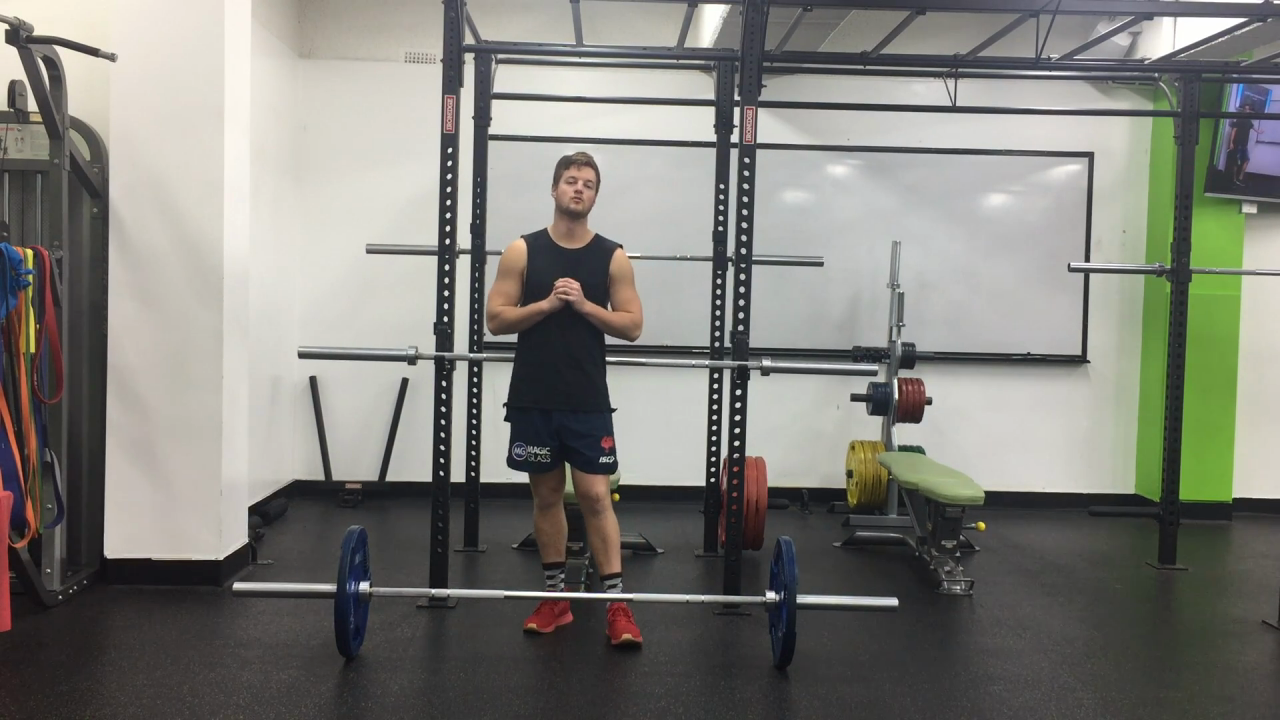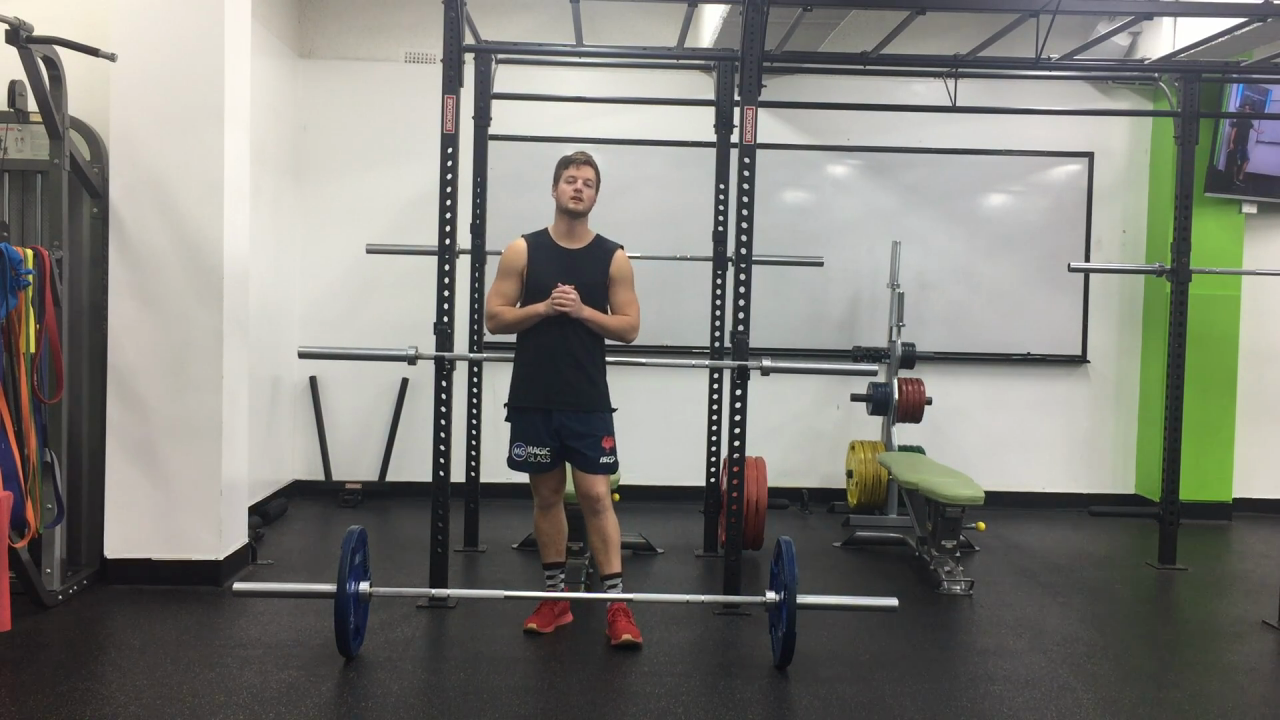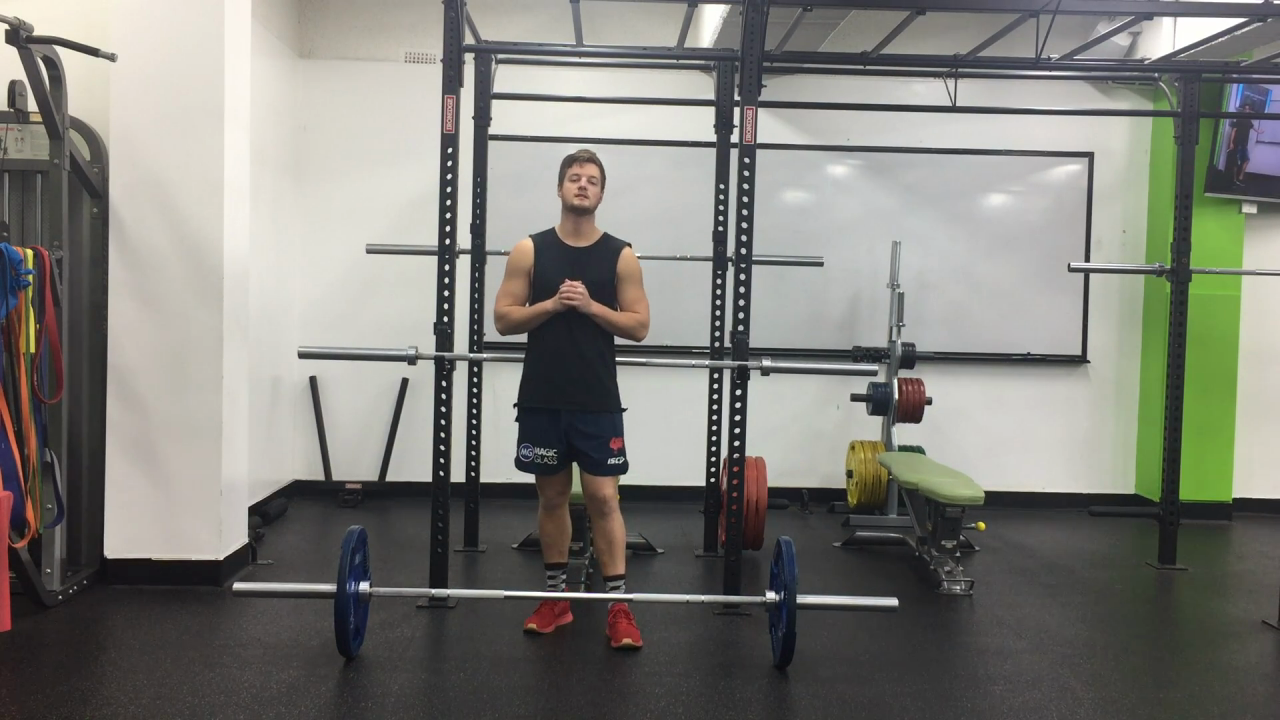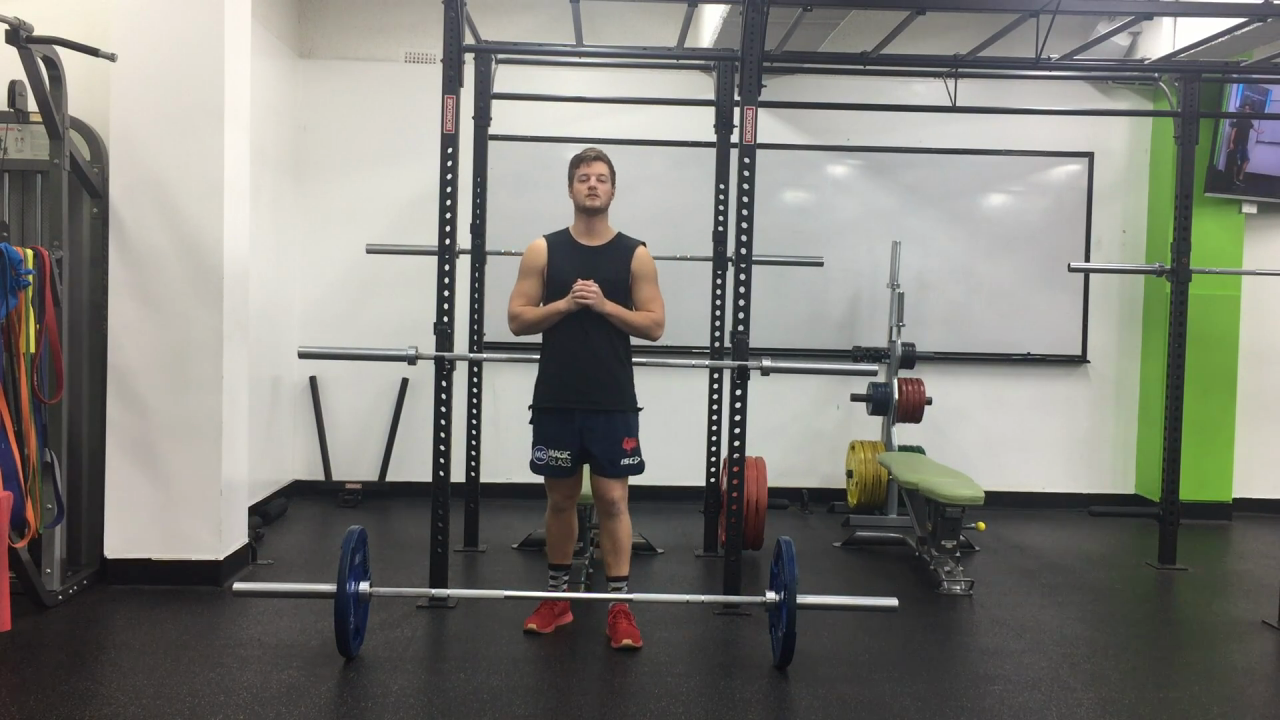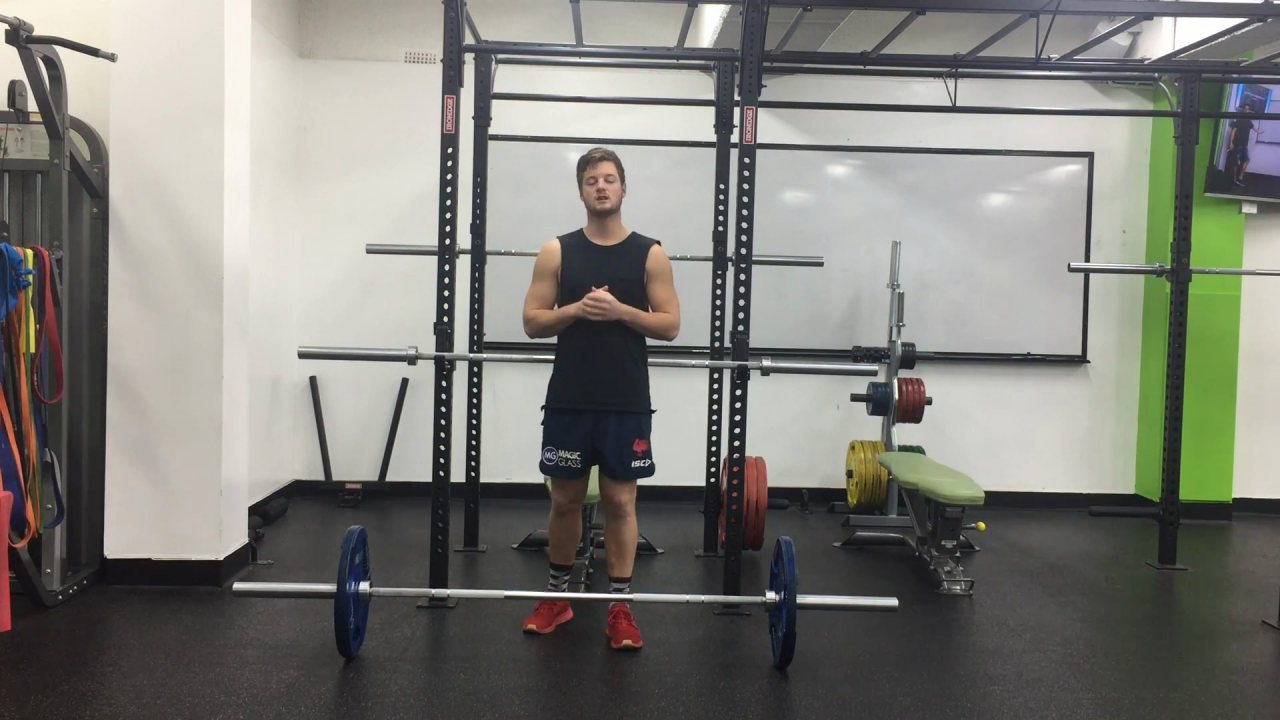
dt=0.3s
person 1, frame 1
left shoulder: (612, 256)
right shoulder: (522, 251)
left elbow: (633, 325)
right elbow: (495, 319)
left wrist: (584, 304)
right wrist: (546, 303)
left hip: (587, 398)
right hip: (533, 397)
left knee: (595, 497)
right knee: (546, 495)
left ankle: (616, 604)
right ankle: (555, 597)
person 1, frame 2
left shoulder: (613, 257)
right shoulder: (523, 250)
left elbow: (629, 327)
right elbow: (494, 318)
left wrist: (582, 310)
right wrist: (543, 307)
left hip: (588, 399)
right hip: (533, 397)
left knee: (596, 497)
right knee: (547, 495)
left ankle: (616, 604)
right ankle: (555, 597)
person 1, frame 3
left shoulder: (620, 255)
right shoulder: (530, 250)
left elbow: (639, 326)
right elbow: (503, 318)
left wrist: (590, 306)
right wrist: (552, 304)
left hip: (598, 400)
right hip: (542, 397)
left knee: (603, 498)
right knee: (552, 496)
left ankle: (618, 606)
right ankle: (556, 597)
person 1, frame 4
left shoulder: (635, 254)
right shoulder: (543, 250)
left elbow: (654, 324)
right elbow: (517, 319)
left wrist: (604, 304)
right wrist: (565, 303)
left hip: (613, 400)
right hip: (556, 398)
left knee: (612, 500)
right knee: (560, 498)
left ankle: (619, 607)
right ankle: (557, 597)
person 1, frame 5
left shoulder: (649, 253)
right shoulder: (557, 251)
left elbow: (670, 324)
right elbow: (532, 321)
left wrist: (620, 309)
right wrist: (576, 309)
left hip: (626, 401)
right hip: (568, 398)
left knee: (620, 501)
right knee: (565, 500)
left ankle: (620, 607)
right ankle: (557, 596)
